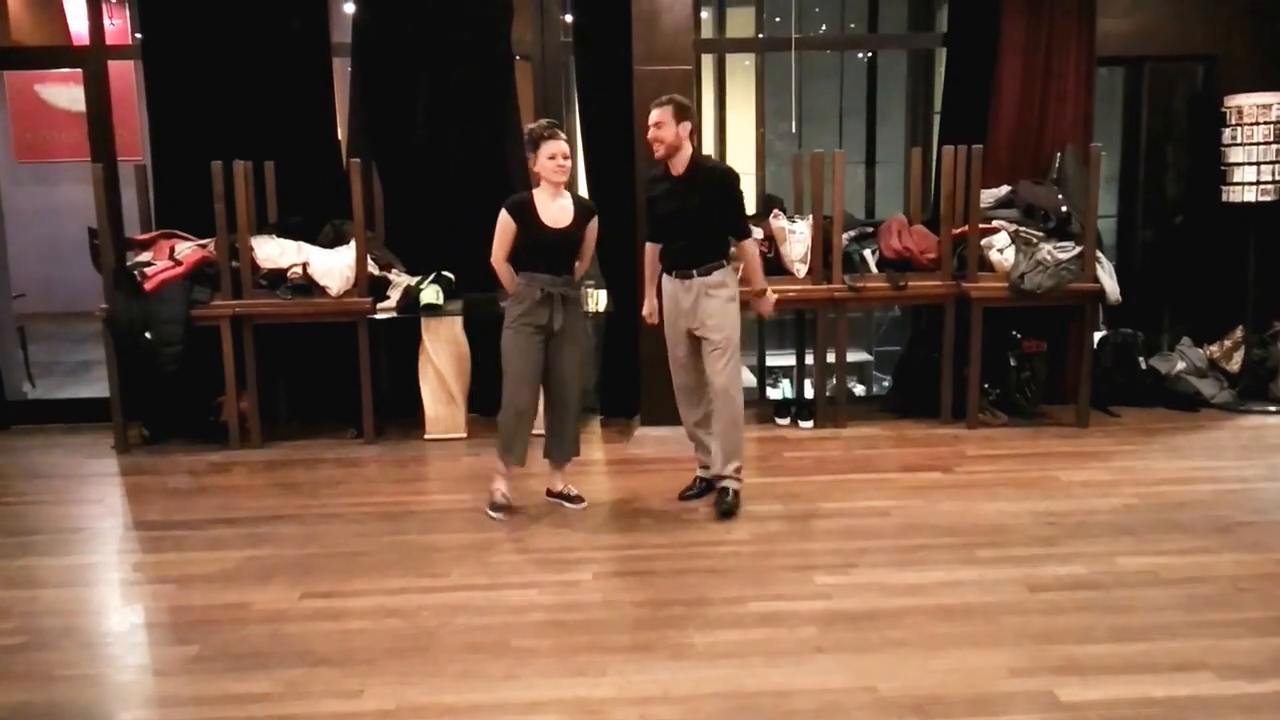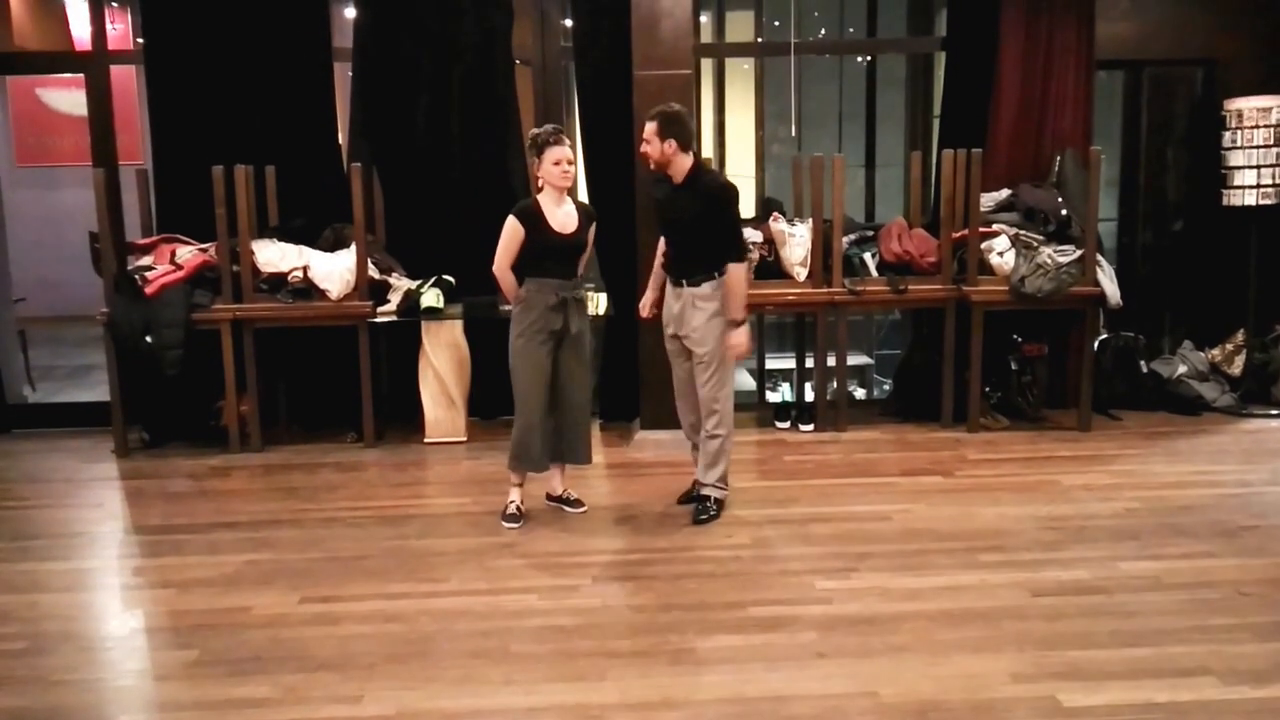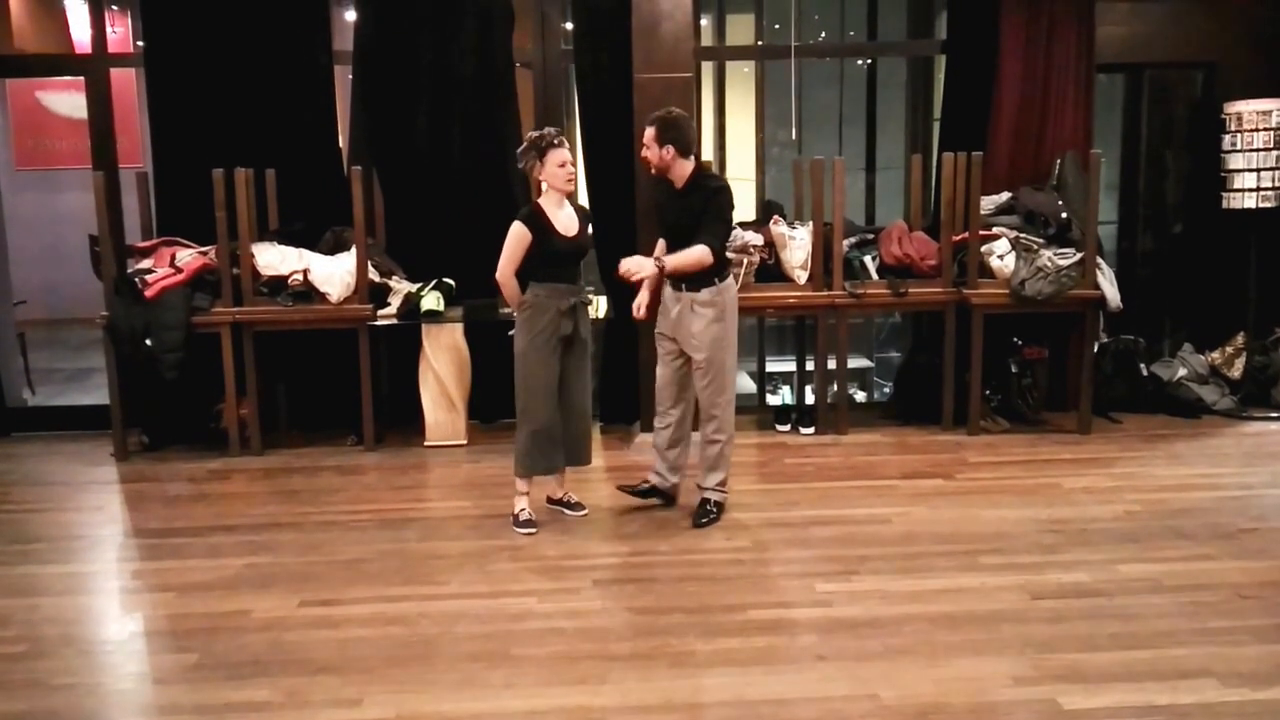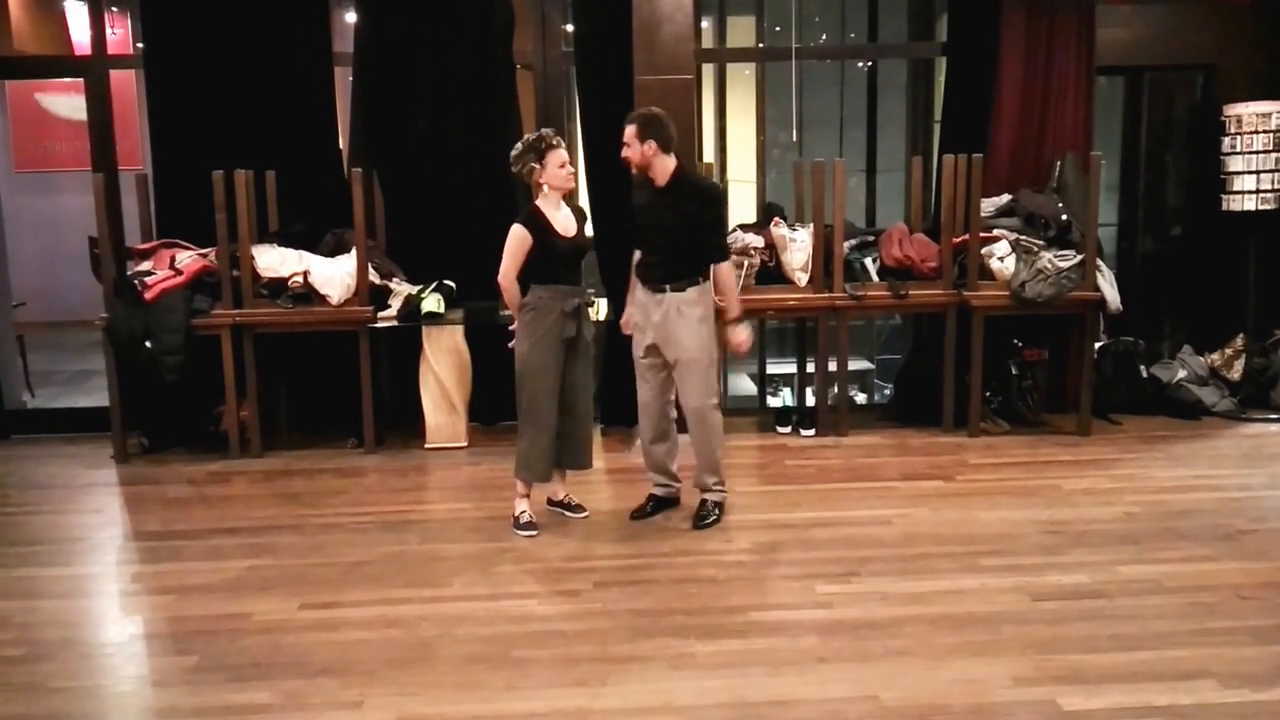
dt=0.4s
person 1, frame 1
left shoulder: (719, 176)
right shoulder: (655, 184)
left elbow: (744, 236)
left wrist: (760, 289)
right wrist: (650, 293)
left hip: (715, 285)
right hip: (674, 287)
left knee: (723, 385)
right knee: (687, 387)
left ankle: (728, 478)
right ankle: (707, 469)
person 1, frame 2
left shoulder: (716, 189)
right shoulder: (662, 185)
left elbow: (735, 259)
left wrist: (738, 322)
right wrist: (653, 284)
left hip: (709, 294)
right hip: (674, 293)
left knee: (713, 396)
right knee: (686, 395)
left ankle: (713, 486)
right ankle: (703, 475)
person 1, frame 3
left shoulder: (715, 192)
right shoulder: (664, 187)
left elbow: (707, 251)
left wrist: (655, 266)
right wrist: (647, 287)
left hip: (709, 299)
right hip: (672, 297)
left knee: (714, 401)
right knee: (668, 394)
left ankle: (713, 491)
right ankle: (664, 479)
person 1, frame 4
left shoulder: (702, 192)
right shoulder: (640, 190)
left elbow: (721, 259)
left wrist: (734, 320)
right wrist: (632, 304)
left hip: (689, 302)
right hip: (647, 302)
left knee: (700, 403)
right knee: (651, 405)
left ankle: (712, 493)
right ankle: (664, 488)
person 2, frame 1
left shoulder: (585, 210)
right shoulder: (518, 207)
right elbow: (499, 260)
right wrist: (526, 293)
left hip: (569, 306)
right hip: (527, 308)
left knee: (566, 394)
right knee: (519, 396)
left ankle: (557, 481)
right ankle: (502, 480)
person 2, frame 2
left shoulder: (586, 215)
right shoulder: (525, 214)
right elbow: (501, 268)
right wrist: (525, 304)
left hip: (573, 310)
right hip: (534, 312)
left knee: (572, 399)
right knee: (531, 403)
left ankle: (557, 485)
right ankle: (515, 492)
person 2, frame 3
left shoulder: (582, 215)
right shoulder: (530, 218)
right elbow: (504, 275)
right wrist: (525, 312)
left hip: (575, 314)
right hip: (540, 316)
left knee: (573, 403)
right knee: (537, 407)
left ankle: (558, 488)
right ankle: (521, 498)
person 2, frame 4
left shoulder: (578, 214)
right shoulder: (529, 221)
right elbow: (506, 278)
right wrist: (524, 317)
left hip: (576, 316)
right hip: (542, 318)
left knee: (575, 404)
right knee: (538, 408)
left ankle: (558, 490)
right ankle: (522, 500)
